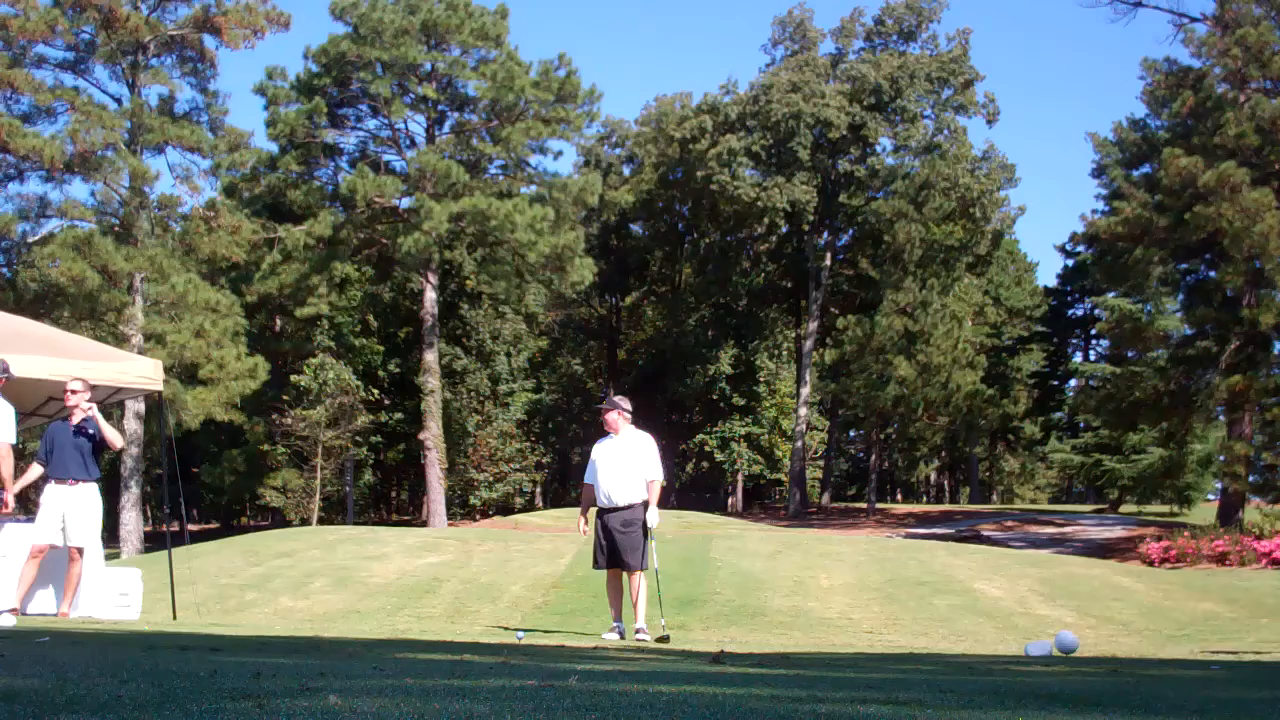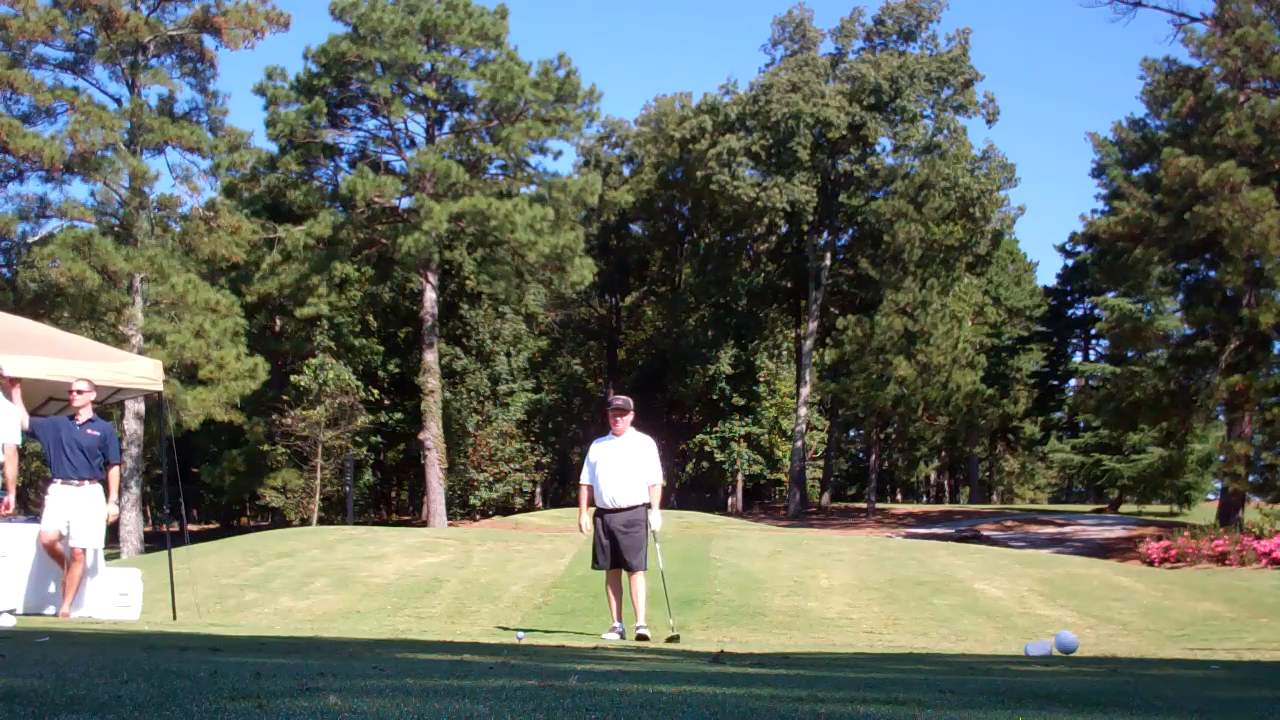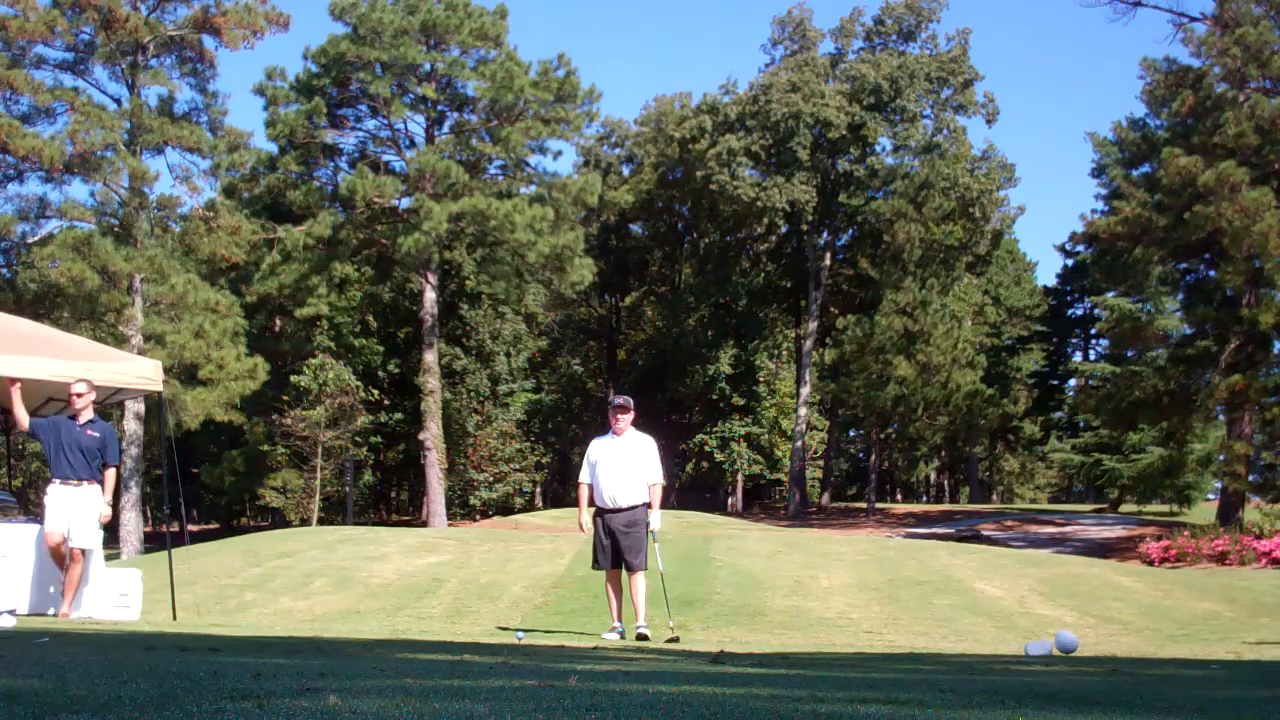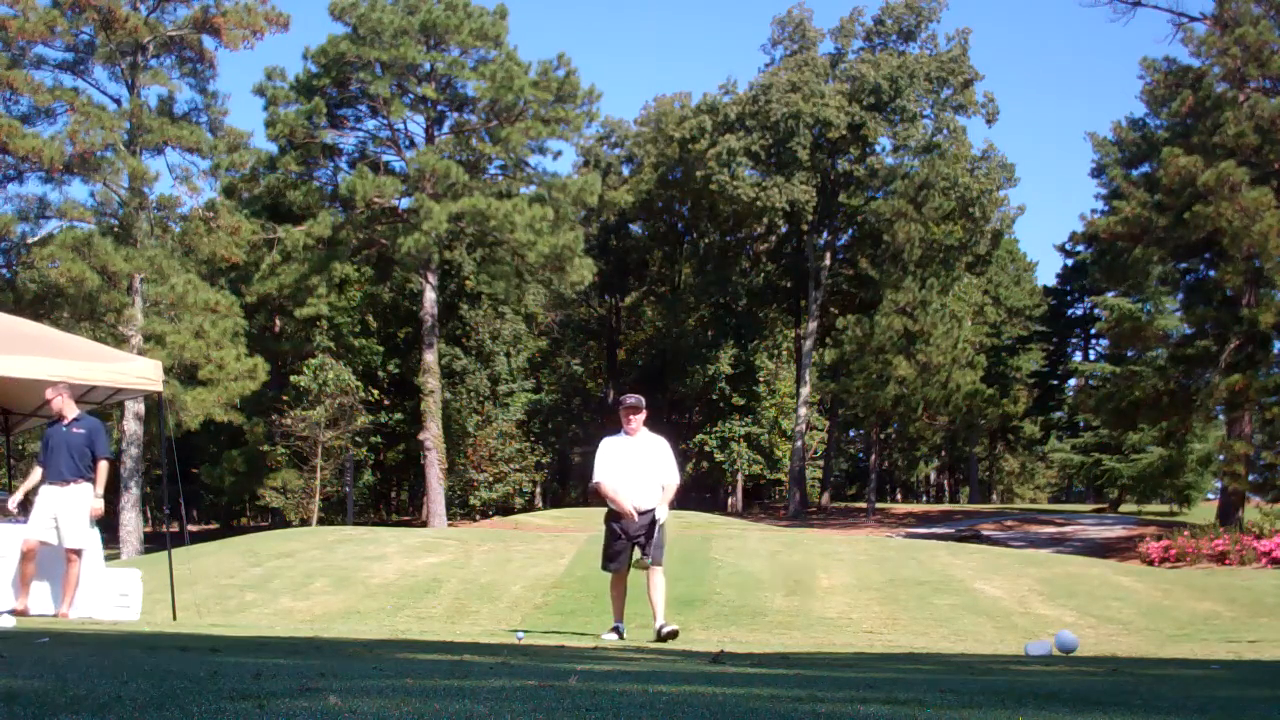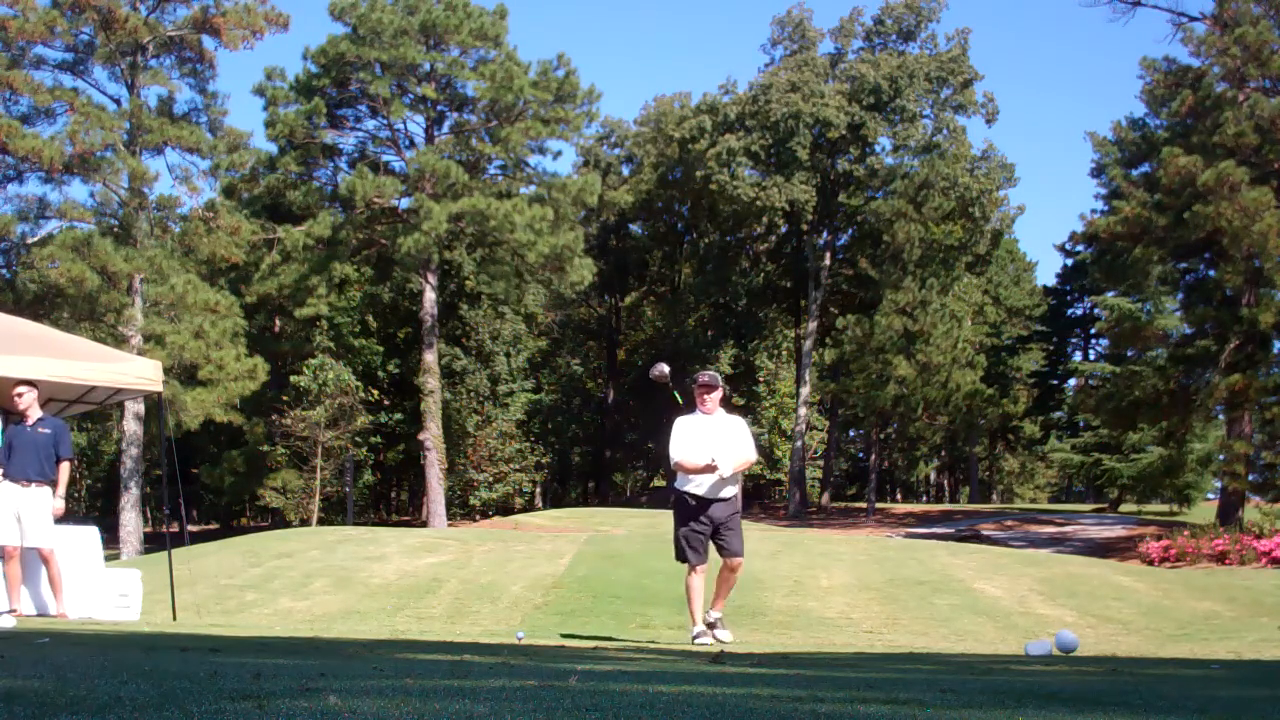
dt=1s
person 1, frame 1
left shoulder: (643, 441)
right shoulder: (600, 445)
left elbow: (655, 477)
right elbow: (589, 483)
left wrist: (652, 507)
right wrist: (583, 513)
left hip: (633, 513)
right hip: (604, 514)
left knee: (635, 570)
right knee: (612, 571)
left ankle: (640, 626)
right ankle: (617, 624)
person 1, frame 2
left shoulder: (645, 443)
right shoulder: (597, 445)
left elbow: (654, 480)
right elbow: (586, 482)
left wrist: (655, 510)
right wrist: (583, 513)
left hip: (633, 514)
right hip: (603, 515)
left knee: (635, 570)
right knee: (611, 571)
left ankle: (640, 624)
right ankle: (617, 625)
person 1, frame 3
left shoulder: (645, 442)
right shoulder: (597, 444)
left elbow: (655, 480)
right elbow: (585, 481)
left wrist: (655, 510)
right wrist: (583, 512)
left hip: (634, 514)
right hip: (603, 515)
left knee: (636, 570)
right knee: (611, 571)
left ankle: (641, 623)
right ankle: (617, 625)
person 1, frame 4
left shoulder: (659, 444)
right shoulder: (608, 444)
left elbow: (672, 479)
right elbow: (600, 481)
left wrist: (664, 504)
right wrist: (622, 504)
left hip: (651, 517)
right hip: (618, 519)
left knee: (654, 567)
right knee: (618, 573)
left ankle: (660, 624)
right ankle: (618, 626)
person 1, frame 5
left shoulder: (736, 424)
right shoulder: (684, 423)
left elbow: (750, 455)
right elbow: (677, 461)
left wrist: (729, 467)
right wrist: (706, 468)
left hip: (727, 503)
right hip: (692, 502)
left knee: (734, 561)
right knee: (697, 566)
left ankle: (714, 614)
right ankle: (698, 628)
person 2, frame 1
left shoulder: (95, 427)
right shoulder: (54, 428)
left elbow: (118, 444)
right elbow: (40, 463)
left wrist: (96, 416)
right wrist: (16, 487)
left hip: (83, 493)
right hip: (54, 492)
left knee: (75, 552)
right knee: (38, 549)
left ankle: (65, 609)
right ankle: (15, 604)
person 2, frame 2
left shoulder: (104, 429)
right shoulder: (56, 424)
left elbow: (113, 467)
right elbow: (24, 423)
left wrist: (113, 501)
right wrist: (15, 391)
left hip: (88, 493)
right hip: (59, 491)
left knee: (78, 552)
right knee: (47, 538)
left ankle: (65, 608)
right ankle: (65, 569)
person 2, frame 3
left shoulder: (105, 430)
right shoulder: (57, 424)
left elbow: (110, 469)
right elbow: (24, 424)
left wrist: (107, 501)
right wrist: (15, 391)
left hip: (88, 493)
right hip: (59, 491)
left knee: (77, 552)
right knee: (53, 540)
left ankle: (65, 608)
right ankle: (64, 571)
person 2, frame 4
left shoulder: (92, 425)
right shoulder: (50, 429)
left elbow: (102, 461)
right elbow: (41, 465)
left wrist: (98, 495)
right wrist: (20, 493)
left hip: (77, 492)
right hip: (48, 492)
left knee: (72, 554)
right knee: (28, 547)
left ankle: (64, 609)
right ankle: (21, 604)
person 2, frame 5
left shoulder: (56, 426)
left elbow: (64, 462)
left wrist: (59, 495)
left hip: (39, 493)
left knee: (46, 552)
left ankle: (61, 608)
